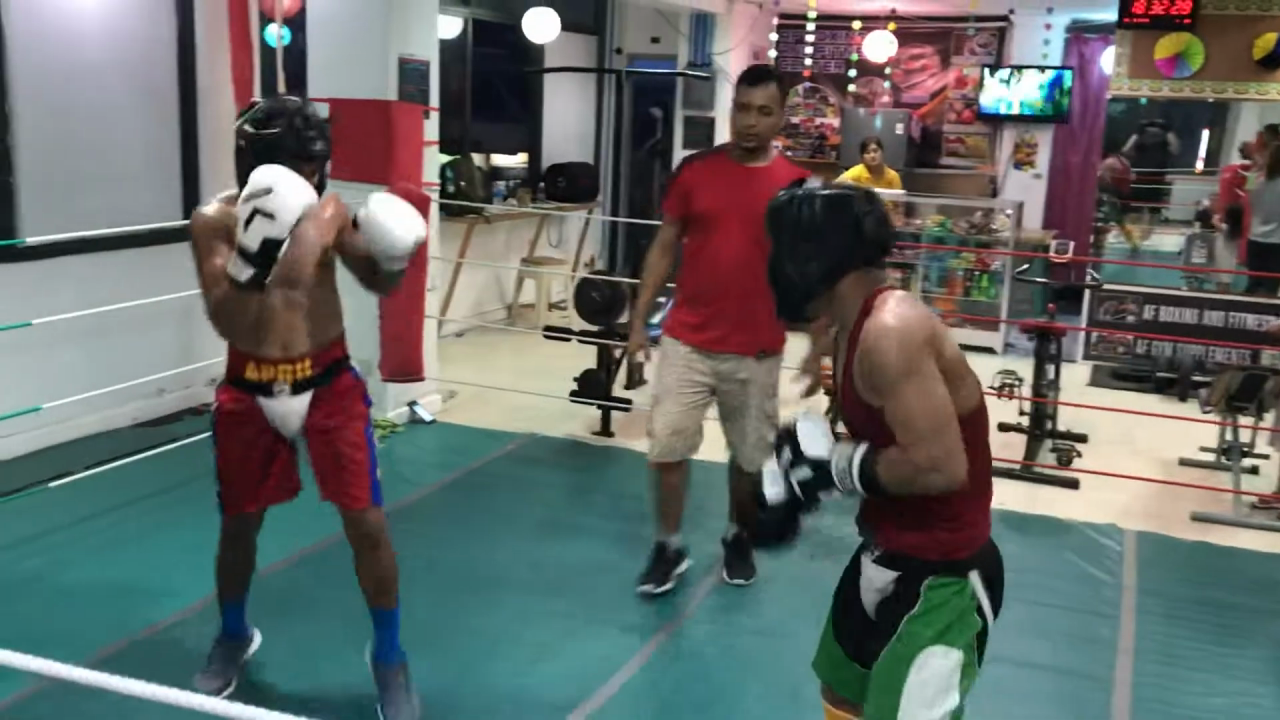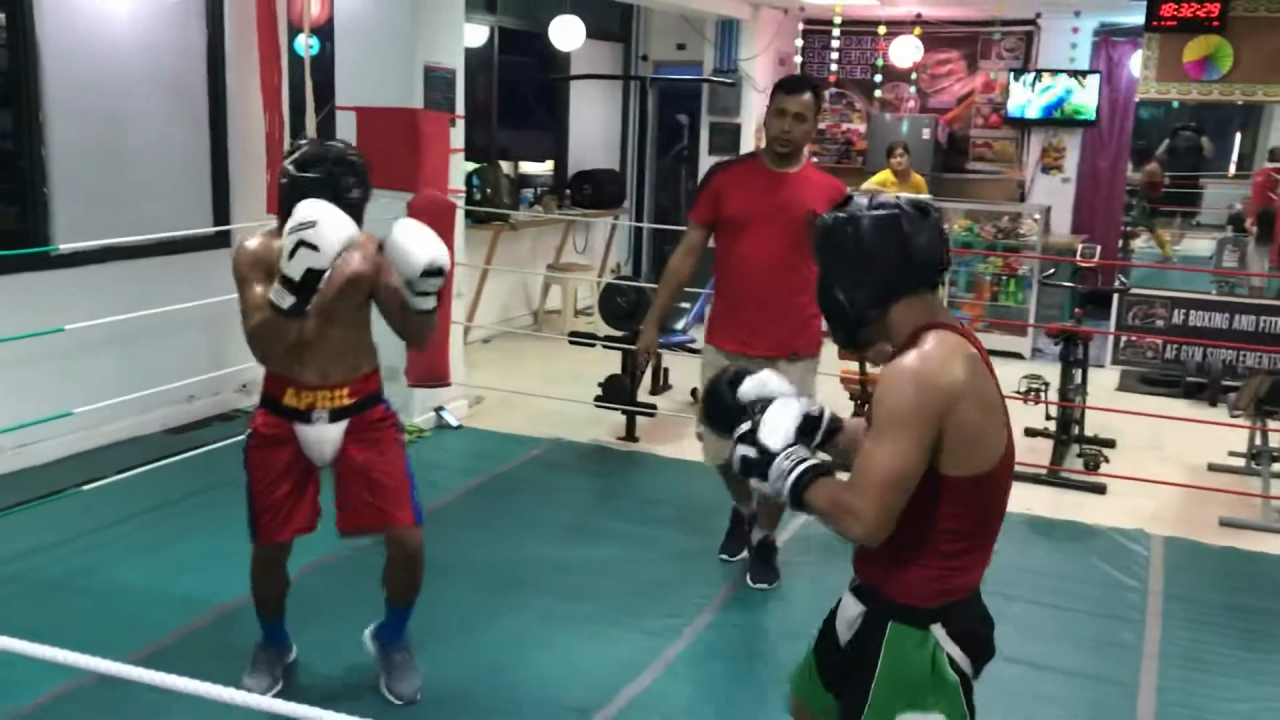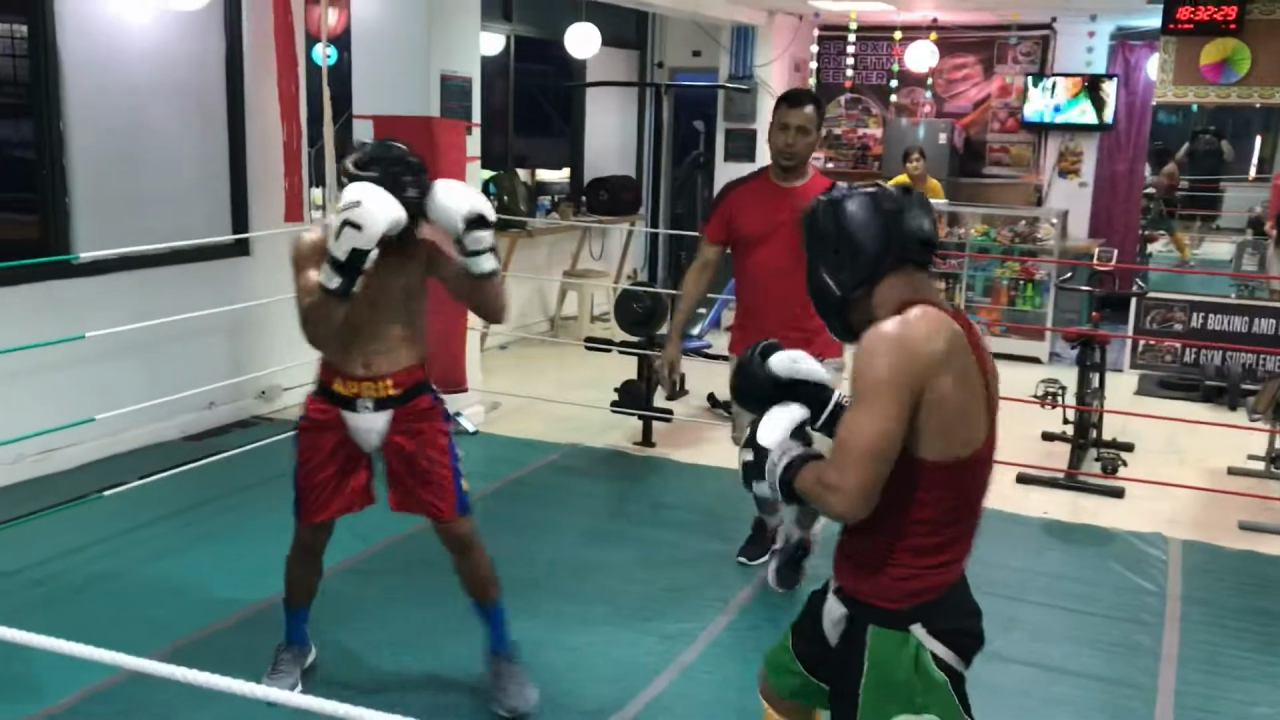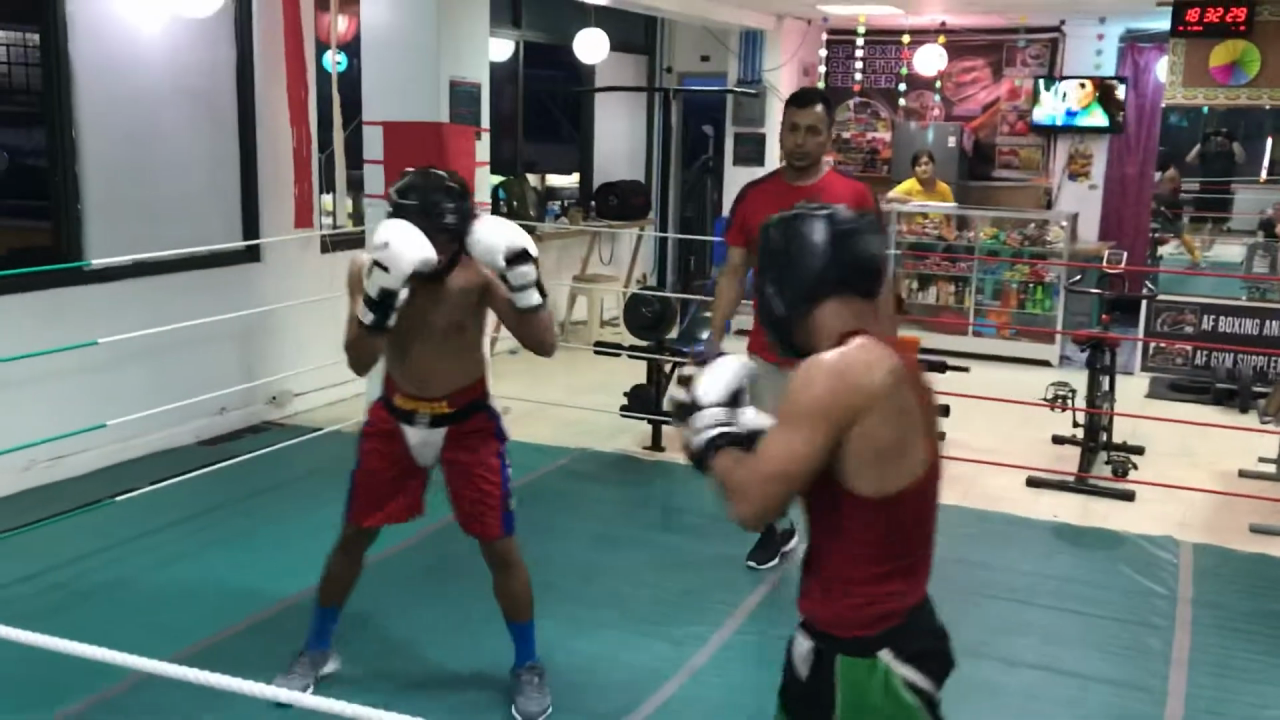
dt=0.2s
person 1, frame 1
left shoulder: (332, 213)
right shoulder: (214, 222)
left elbow: (380, 283)
right elbow: (227, 323)
left wrist: (394, 253)
right wrist: (254, 251)
left hip: (329, 387)
right hip: (249, 394)
left knee: (368, 526)
right knee: (240, 527)
left ankle: (390, 660)
right ankle: (233, 639)
person 1, frame 2
left shoulder: (370, 253)
right shoulder: (257, 255)
left elbow: (418, 335)
right elbow: (265, 348)
left wrist: (422, 289)
right wrist: (295, 280)
left hip: (363, 414)
right hip: (284, 419)
left knee: (406, 543)
right knee: (269, 548)
left ankle: (392, 639)
right ankle: (274, 645)
person 1, frame 3
left shoulder: (428, 243)
right shoulder: (315, 247)
left elbow: (492, 311)
right elbow: (318, 333)
left wrist: (479, 245)
right wrist: (344, 262)
left hip: (412, 405)
right hip: (336, 407)
left knee: (460, 533)
right knee: (310, 533)
left ankle: (503, 655)
right ankle: (295, 646)
person 1, frame 4
left shoulder: (479, 271)
right shoulder: (371, 268)
left elbow: (545, 343)
right elbow: (359, 362)
left wrist: (526, 281)
right wrist: (380, 296)
left hip: (468, 422)
right hip: (395, 419)
left knee: (501, 548)
right knee: (354, 538)
left ankle: (527, 666)
right ankle: (317, 648)
person 2, frame 1
left shoulder: (892, 331)
right shoulder: (853, 333)
left elbow: (941, 468)
left wrist: (837, 462)
right wrist: (804, 471)
left hip: (941, 578)
right hip: (890, 561)
person 2, frame 2
left shoulder: (922, 371)
right shoulder: (942, 352)
left elbow: (863, 519)
left wrist: (785, 462)
right wrist: (797, 419)
left hip: (916, 630)
right hip: (881, 603)
person 2, frame 3
left shoulder: (898, 341)
right shoulder: (947, 332)
left elbow: (847, 495)
left wrist: (782, 460)
right wrist: (820, 404)
left hip: (901, 624)
right hip: (868, 598)
person 2, frame 4
left shoulder: (836, 374)
right shoulder: (885, 363)
left elbow: (752, 502)
left wrist: (707, 422)
right wrist: (749, 426)
left hip: (868, 651)
person 3, frame 1
left shoulder: (798, 186)
right shoulder: (694, 171)
right elbow: (664, 249)
right wrist: (638, 320)
left hip: (757, 349)
right hip: (688, 340)
left knee: (749, 453)
right knee: (667, 444)
left ankle: (738, 536)
right ankle: (668, 546)
person 3, frame 2
left shoulder: (831, 193)
right shoulder: (725, 177)
right elbow: (689, 251)
right wrist: (653, 321)
left hip: (792, 352)
right hip: (726, 344)
right knee: (722, 451)
left ankle: (765, 538)
right ankle: (743, 512)
person 3, frame 3
right shoulder: (736, 196)
right elbow: (703, 269)
right wrist: (674, 339)
left hip: (814, 356)
right hip: (752, 352)
left ankle: (799, 539)
right ankle: (767, 523)
person 3, frame 4
left shoulder: (856, 197)
right shoulder: (754, 196)
right elbow: (732, 273)
right wrist: (716, 340)
right hip: (771, 353)
right ankle: (778, 527)
